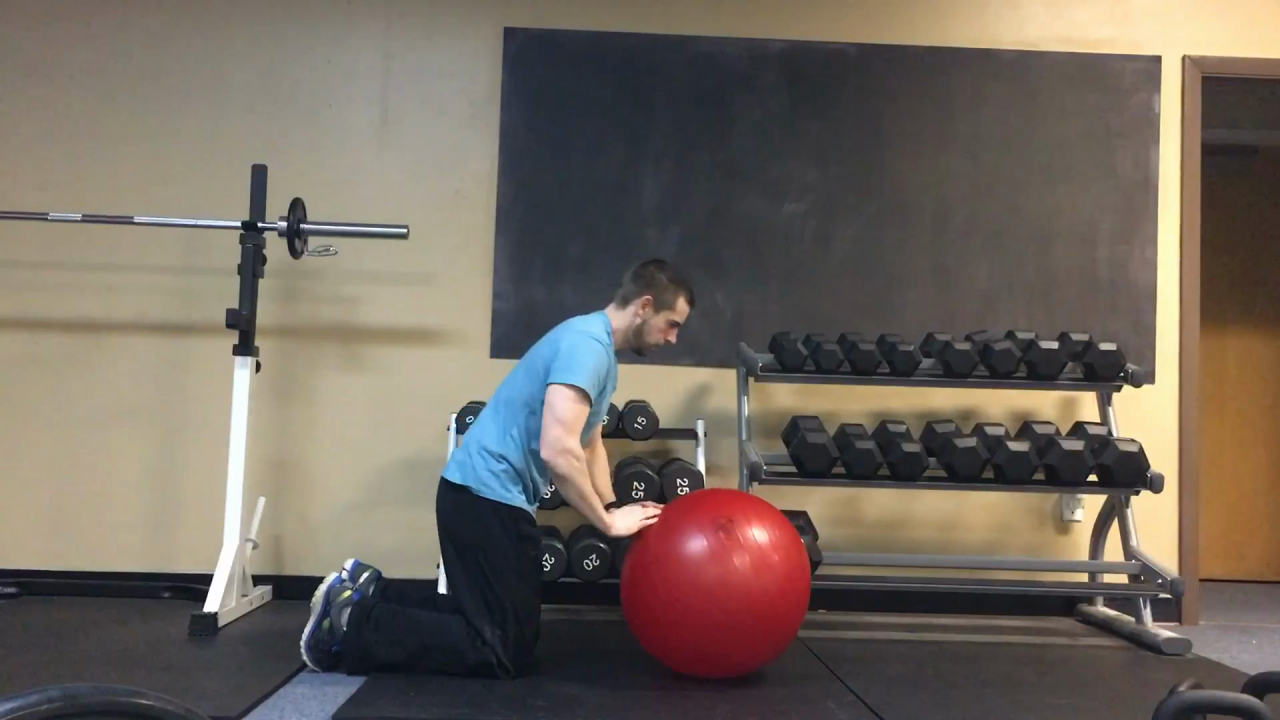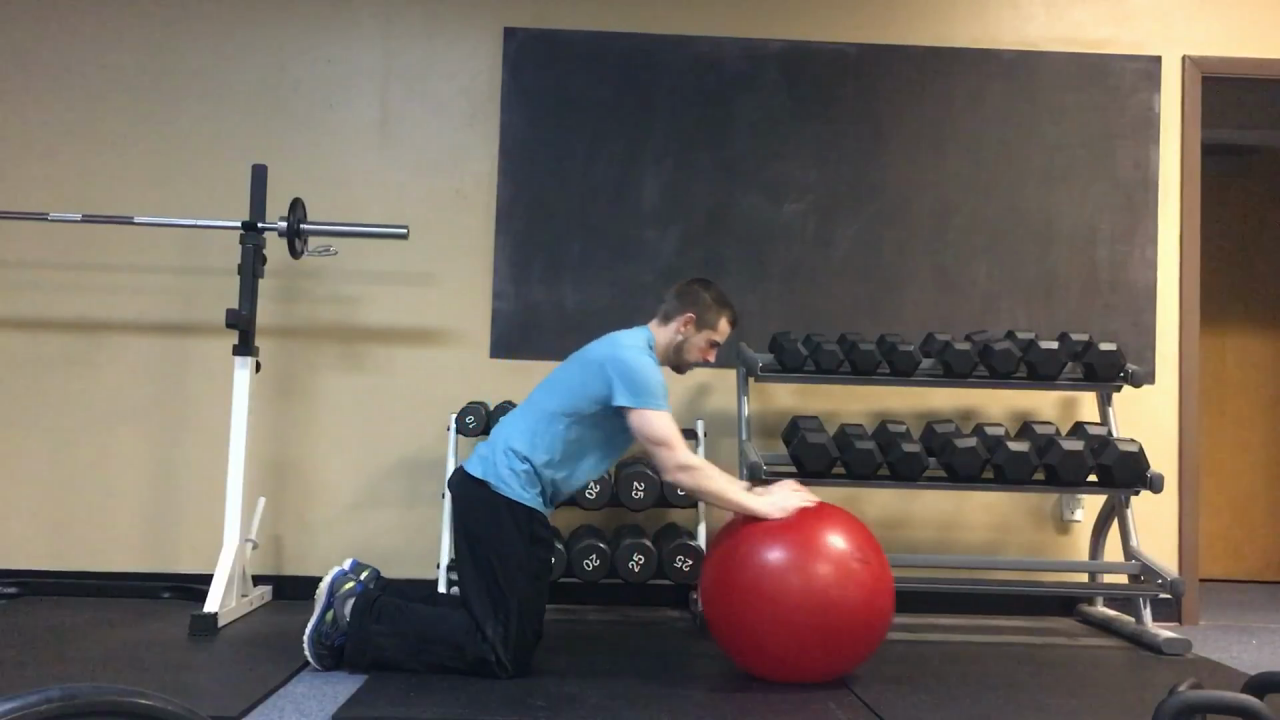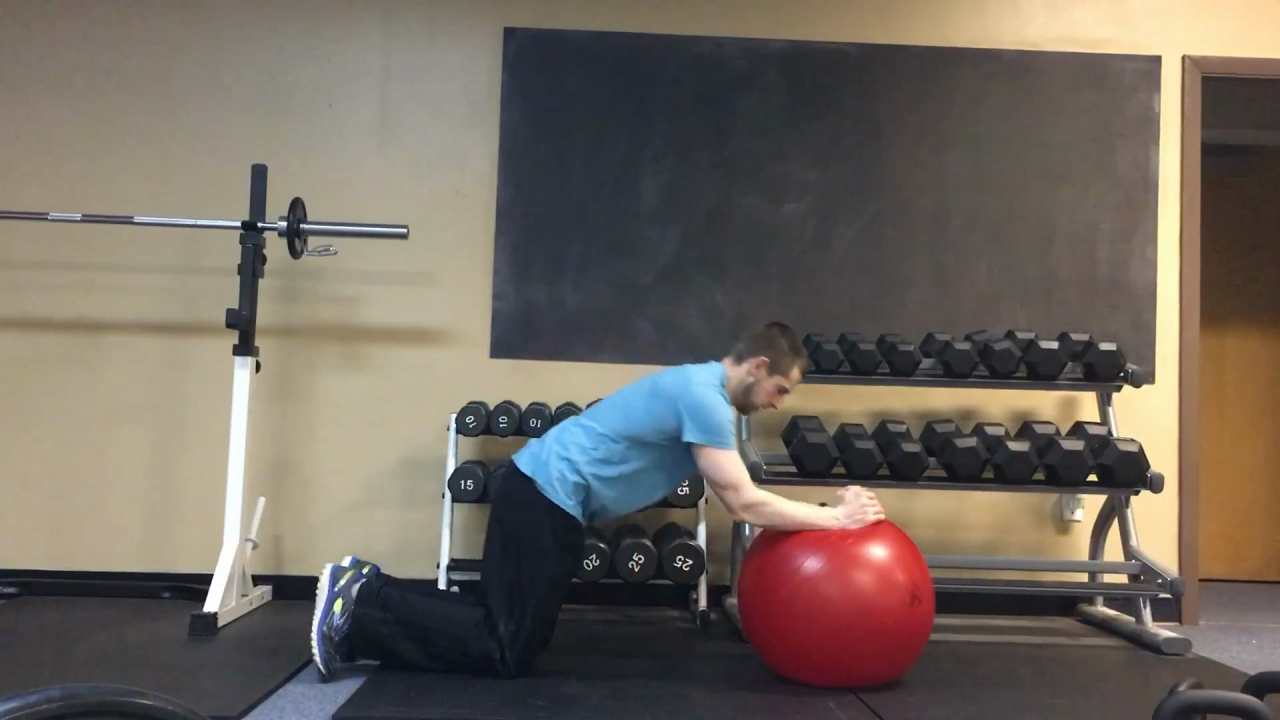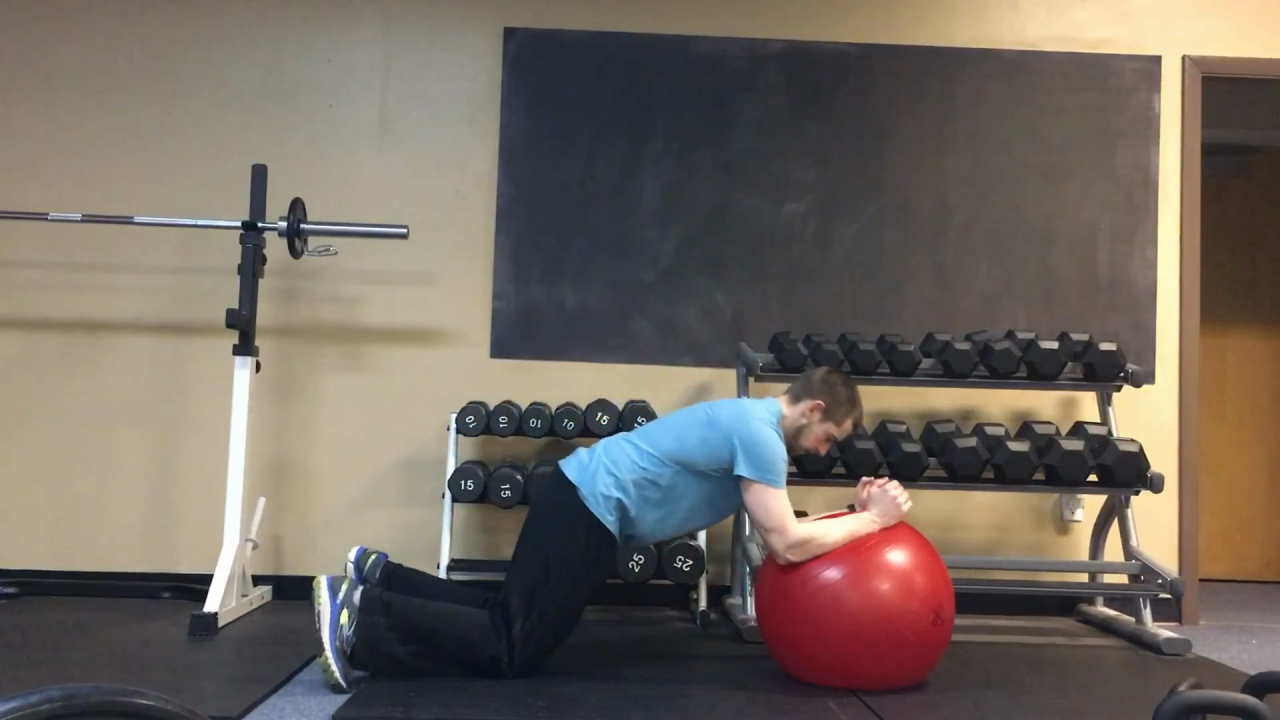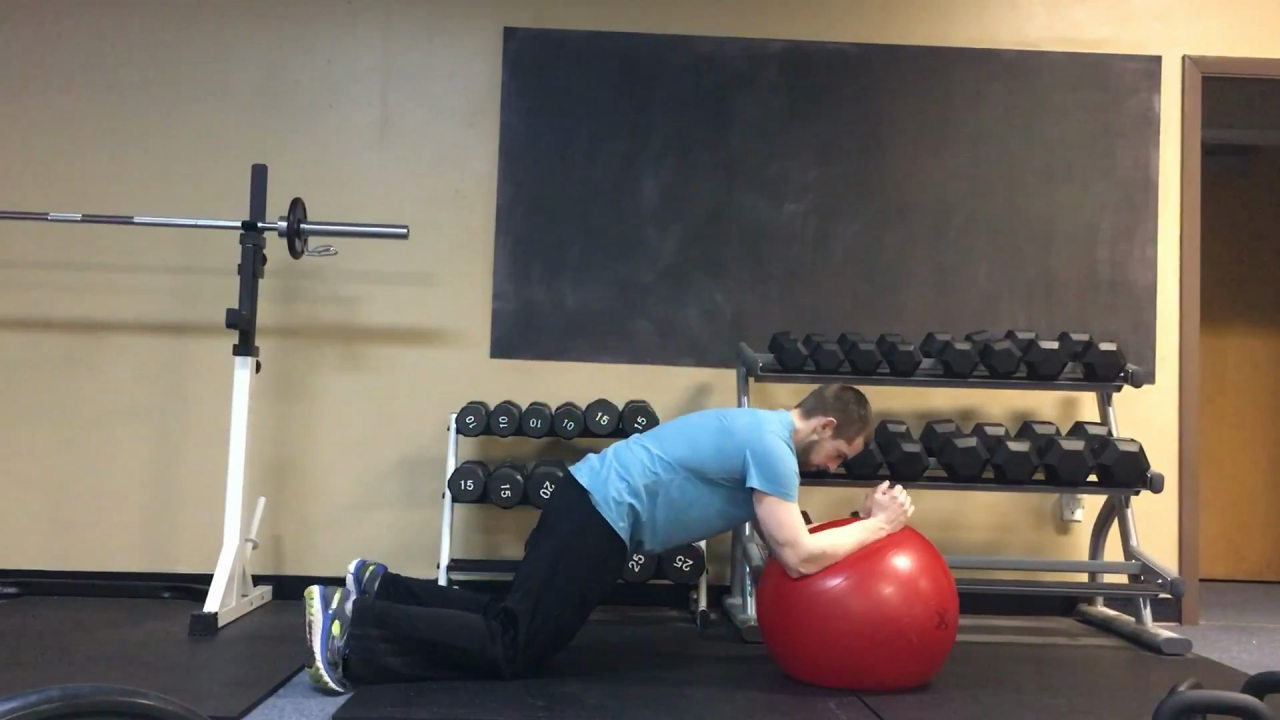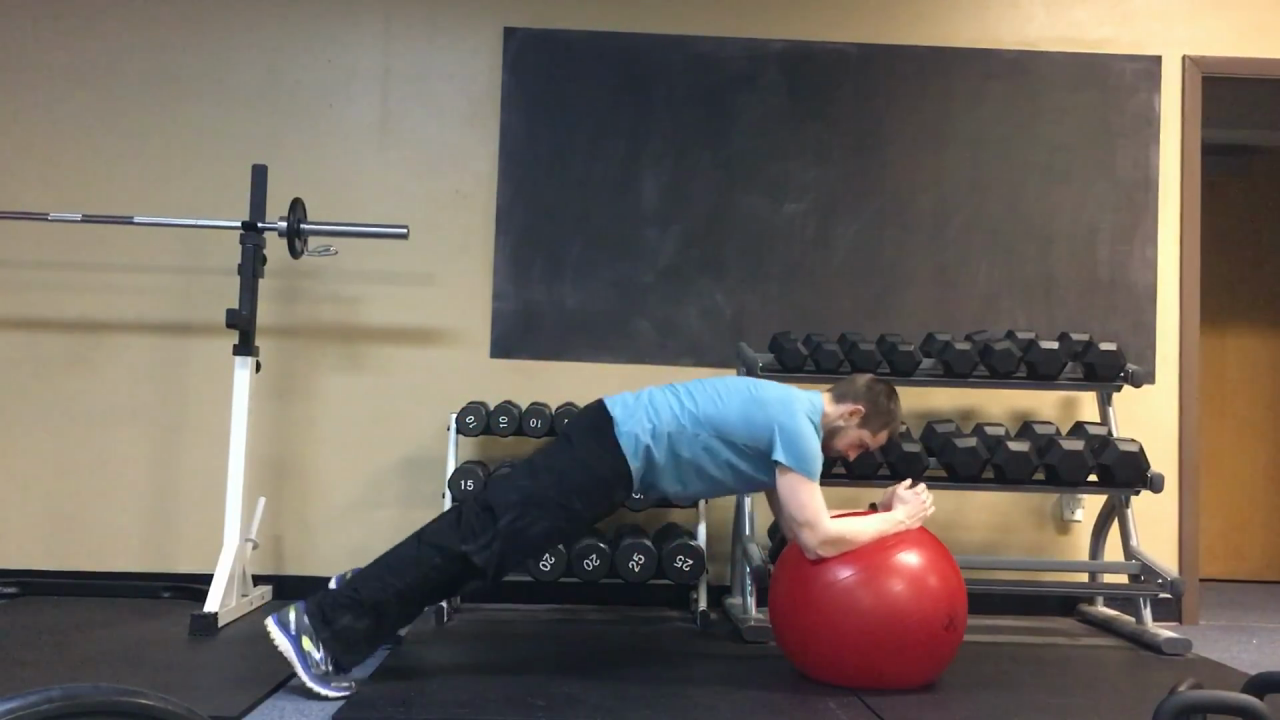
dt=0.4s
person 1, frame 1
left shoulder: (598, 348)
right shoulder: (587, 344)
left elbow: (591, 448)
right elbow: (559, 452)
left wrist: (616, 511)
right wrist: (607, 522)
left hip: (484, 493)
right hip: (486, 495)
left knee: (497, 627)
right knee: (505, 652)
left ankle: (366, 593)
right ankle: (350, 623)
person 1, frame 2
left shoulder: (634, 359)
right shoulder: (633, 359)
left elbow: (680, 464)
right elbow: (677, 468)
left wrist: (752, 494)
right wrist: (761, 505)
left hip: (496, 488)
right hip: (504, 492)
left knee: (501, 628)
right knee: (503, 652)
left ankle: (367, 593)
right ankle: (353, 618)
person 1, frame 3
left shoulder: (703, 389)
right shoulder: (704, 398)
left elbow: (743, 498)
right elbow: (745, 505)
left wrist: (824, 509)
right wrist: (838, 518)
left hip: (539, 488)
right hip: (548, 495)
left knee: (501, 623)
right knee: (507, 649)
left ankle: (364, 589)
right ankle: (354, 611)
person 1, frame 4
left shoulder: (752, 421)
right shoulder: (759, 434)
left elbow: (781, 529)
right elbow: (786, 544)
left wrist: (855, 511)
right wrist: (872, 521)
left hip: (580, 495)
right hip: (591, 506)
left knee: (509, 619)
right knee: (511, 647)
left ankle: (377, 581)
right ankle: (359, 618)
person 1, frame 5
left shoulder: (764, 434)
right shoulder: (771, 447)
left elbow: (782, 540)
right elbow: (797, 558)
left wrist: (862, 518)
right wrist: (878, 526)
left hip: (591, 501)
right hip: (601, 514)
left knee: (512, 624)
right knee: (510, 646)
left ankle: (376, 590)
right ankle: (348, 629)
person 1, frame 6
left shoulder: (789, 413)
right shoulder: (799, 424)
left elbow: (795, 526)
right elbow: (816, 540)
left wrist: (878, 513)
right wrist: (896, 520)
left hip: (613, 437)
right hip: (617, 447)
left knee: (489, 527)
right knee: (484, 537)
left ankle: (349, 603)
right ankle: (319, 626)
